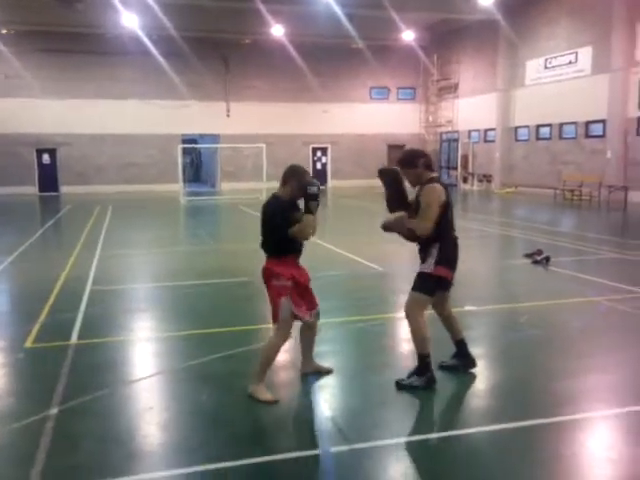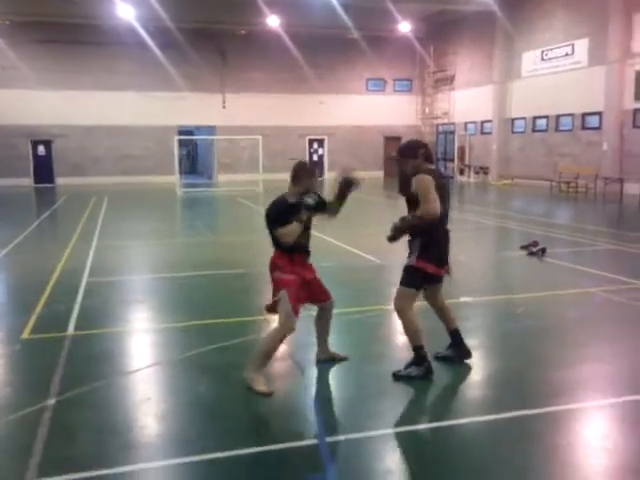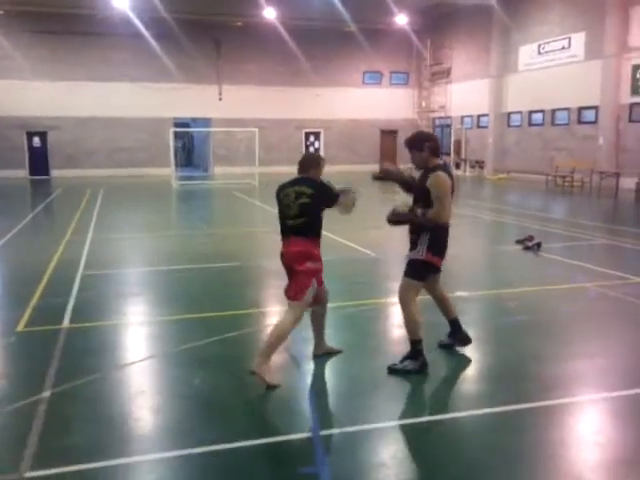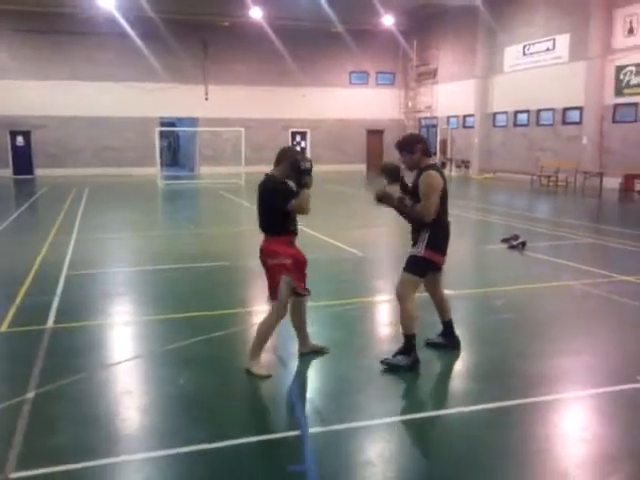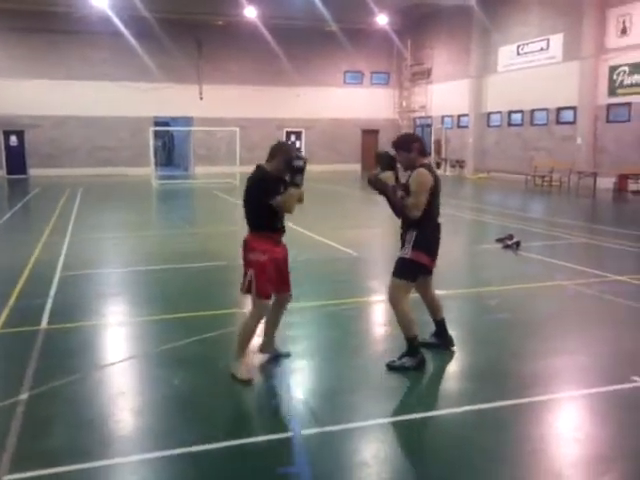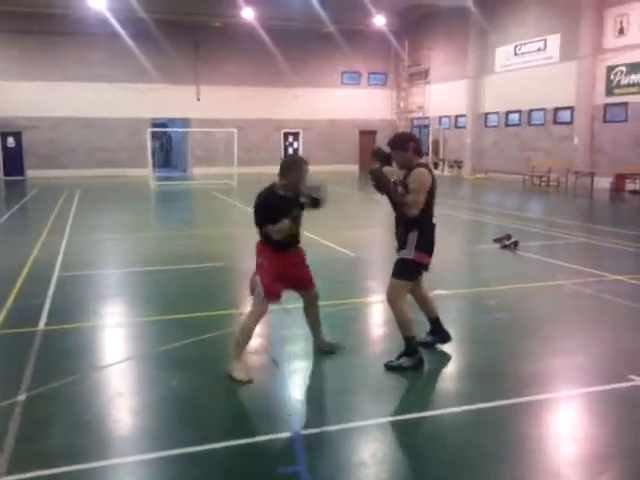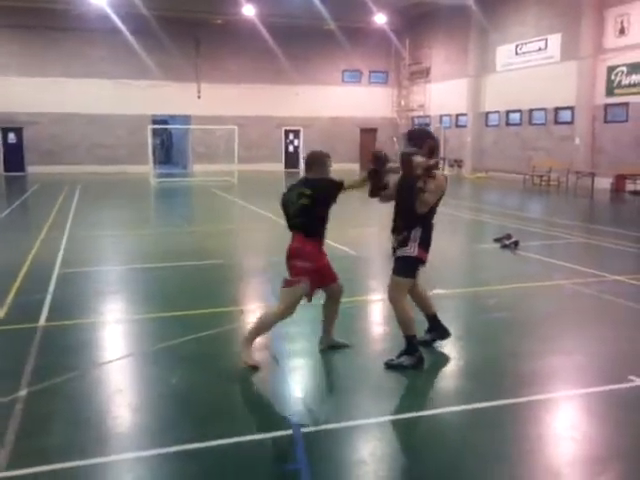
dt=0.3s
person 1, frame 1
left shoulder: (431, 189)
right shoulder: (426, 188)
left elbow: (421, 229)
right elbow: (411, 214)
left wrist: (395, 225)
left hip: (438, 256)
right hip: (438, 255)
left knee: (413, 309)
right knee: (441, 307)
left ankle: (424, 372)
right ankle: (463, 356)
person 1, frame 2
left shoulder: (423, 179)
right shoulder: (436, 177)
left elbow: (432, 210)
right elbow: (414, 198)
left wrist: (403, 226)
left hip: (425, 250)
right hip: (437, 248)
left knee: (402, 303)
right knee: (435, 299)
left ankle: (421, 363)
right ankle: (458, 347)
person 1, frame 3
left shoulder: (439, 177)
right shoulder: (429, 172)
left elbow: (442, 216)
right elbow: (416, 189)
left wrist: (407, 215)
right wrist: (396, 176)
left hip: (429, 242)
right hip: (426, 240)
left knee: (406, 295)
right knee: (434, 288)
left ankle: (417, 357)
right ankle: (458, 333)
person 1, frame 4
left shoulder: (430, 176)
right shoulder: (424, 173)
left elbow: (426, 214)
right elbow: (416, 204)
left wrist: (394, 201)
right wrist: (400, 194)
left hip: (430, 239)
right hip: (430, 238)
left knee: (404, 290)
right knee: (433, 287)
left ankle: (409, 351)
right ankle: (449, 335)
person 1, frame 5
left shoulder: (421, 174)
right shoulder: (419, 173)
left elbow: (413, 211)
right elbow: (402, 210)
left wrist: (388, 189)
right wrist: (389, 186)
left hip: (419, 240)
right hip: (424, 239)
left knee: (396, 295)
right knee: (424, 289)
left ankle: (414, 354)
right ankle: (442, 335)
person 1, frame 6
left shoulder: (421, 175)
right shoulder: (408, 173)
left elbow: (411, 210)
right elbow: (400, 204)
left wrist: (389, 183)
right wrist: (385, 181)
left hip: (416, 241)
right hip: (409, 239)
left knee: (394, 296)
right knee: (414, 287)
left ankle: (412, 354)
right ankle: (438, 331)
person 1, frame 7
left shoulder: (436, 176)
right shoulder: (411, 172)
left elbow: (421, 206)
right elbow: (385, 196)
left wrist: (415, 174)
left hip: (415, 238)
right hip: (402, 236)
left knee: (396, 294)
right knee: (412, 287)
left ankle: (412, 352)
right ankle: (437, 328)
person 2, frame 1
left shoulder: (288, 202)
right shoulder: (274, 207)
left elbow: (306, 229)
right elbow: (306, 233)
left wrist: (311, 202)
right wrist: (312, 203)
left hip: (292, 267)
right hip: (279, 272)
left knee: (312, 316)
right knee: (282, 332)
left ankle: (308, 363)
right ankle: (257, 383)
person 2, frame 2
left shoulder: (307, 199)
right shoulder: (277, 207)
left elbow: (333, 211)
right elbow: (286, 238)
left wrist: (344, 190)
right wrist: (303, 213)
left hip: (302, 264)
right hip: (285, 268)
left knee: (326, 304)
right knee: (286, 325)
left ankle: (323, 350)
right ankle: (254, 371)
person 2, frame 3
left shoulder: (282, 189)
right shoulder: (317, 187)
right elbow: (346, 206)
right wrist: (348, 195)
left hip: (289, 249)
right hip: (306, 252)
left knee: (321, 296)
right knee: (295, 312)
left ankle: (320, 345)
right ankle: (262, 362)
person 2, frame 4
left shoulder: (278, 184)
right shoulder: (273, 186)
left elbow: (296, 206)
right elbow: (303, 208)
left wrist: (301, 181)
right wrist: (303, 179)
left hip: (286, 247)
right hip: (277, 250)
left knee: (299, 297)
right knee: (279, 309)
left ankle: (305, 344)
right ankle: (253, 358)
person 2, frame 5
left shoulder: (275, 178)
right shoulder: (261, 178)
left elbow: (298, 199)
right elbow: (288, 206)
left wrist: (295, 177)
right wrist: (296, 176)
left hip: (275, 243)
right hip: (260, 247)
left knee: (283, 297)
right knee: (260, 309)
left ankle: (268, 344)
right ankle: (239, 360)
person 2, frame 6
left shoulder: (295, 191)
right shoulder: (266, 198)
left elbow: (314, 202)
right elbow: (276, 234)
left wrist: (312, 202)
right wrist: (295, 210)
left hip: (292, 253)
right hip: (270, 256)
left knee: (311, 297)
right knee: (259, 310)
left ankle: (319, 340)
right ankle: (237, 360)
person 2, frame 7
left shoulder: (291, 192)
right shoulder: (321, 184)
left elbow: (293, 218)
right elbow: (354, 185)
left hip: (312, 249)
right hip: (305, 252)
left knee: (336, 290)
right knee: (285, 308)
left ankle: (327, 338)
right ankle: (247, 342)
